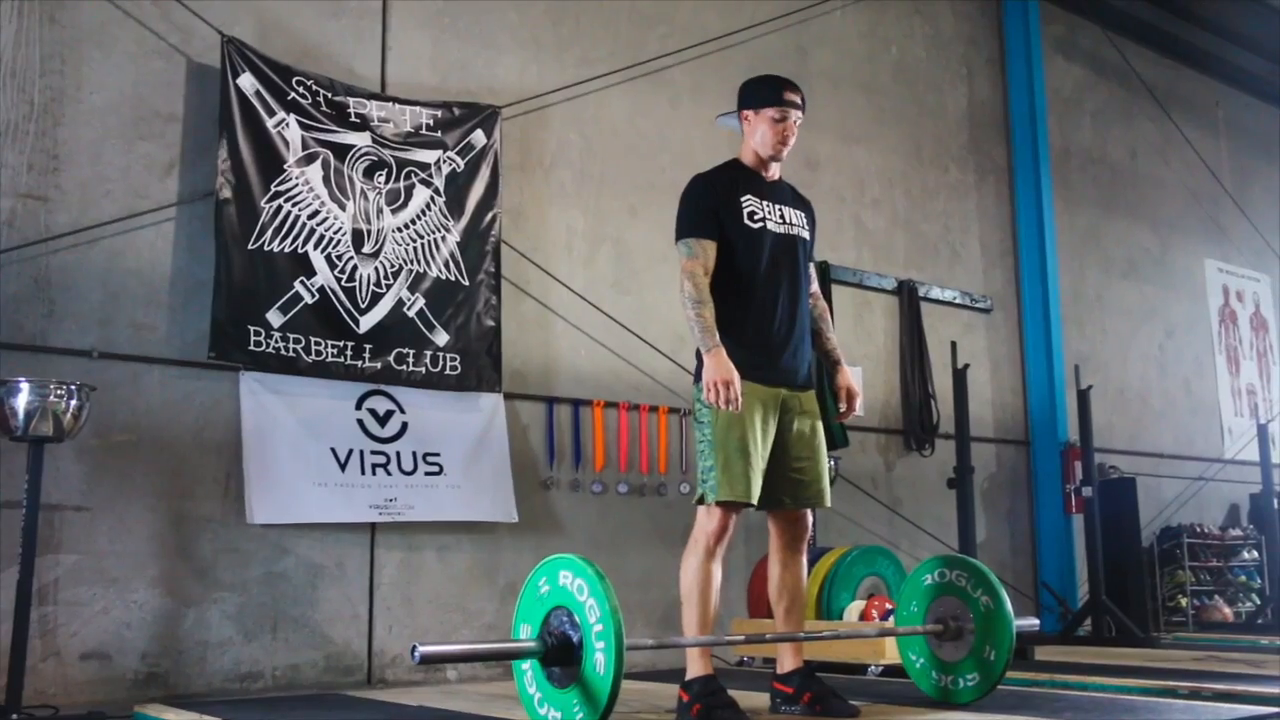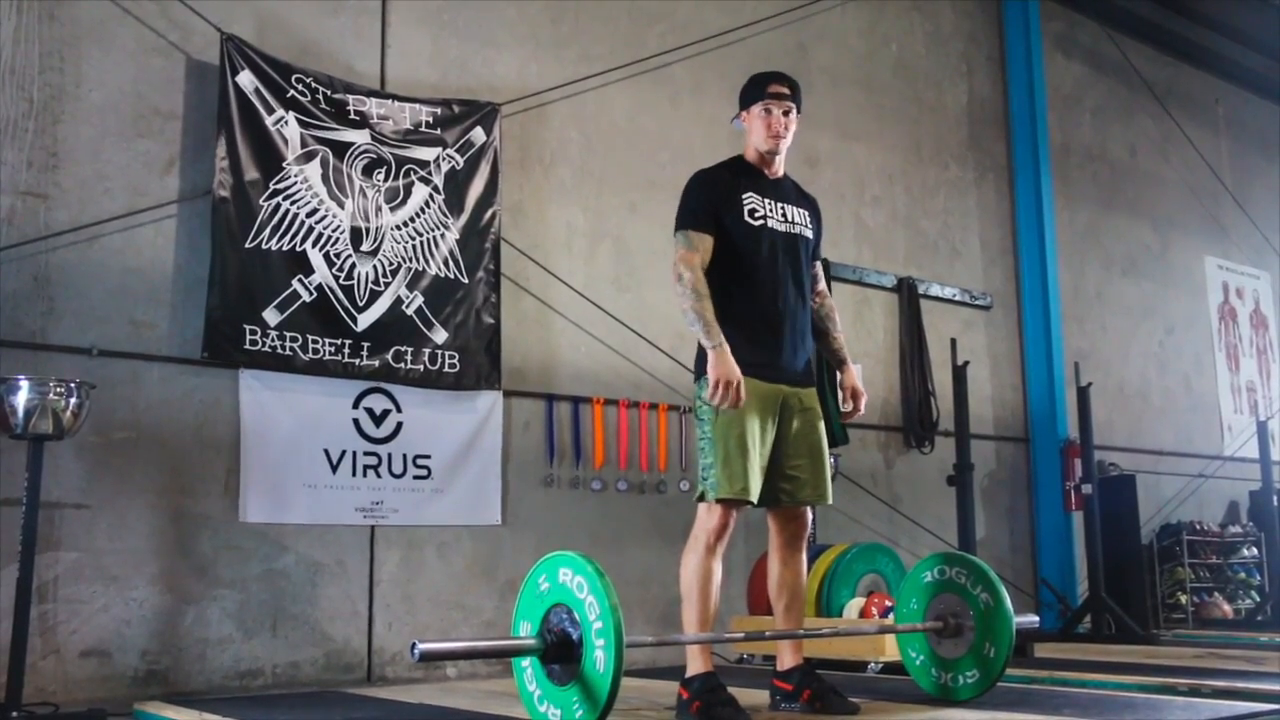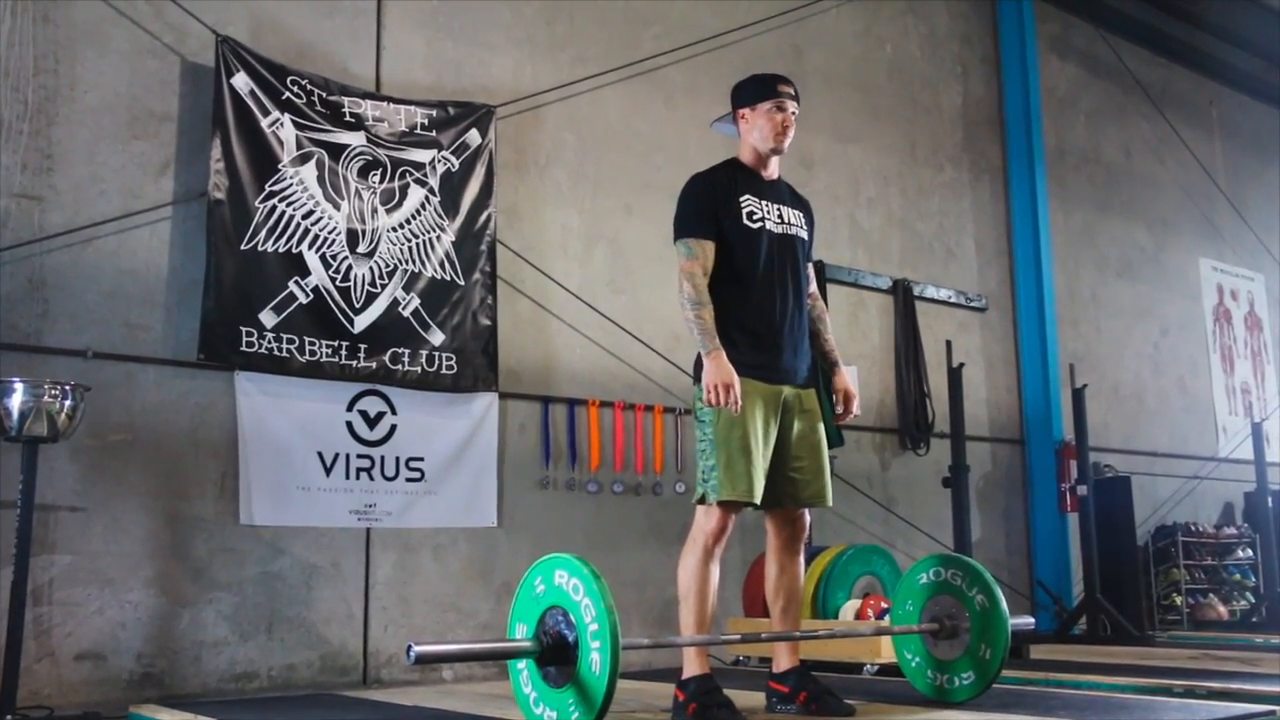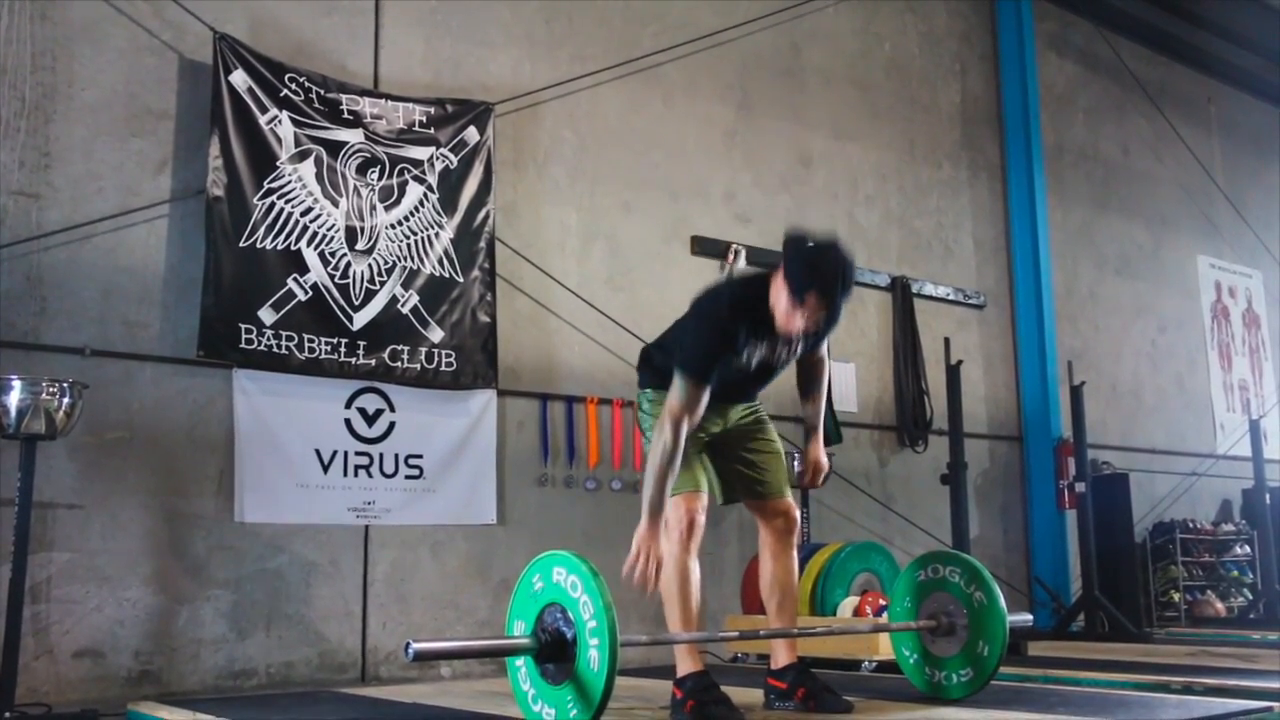
dt=1s
person 1, frame 1
left shoulder: (798, 205)
right shoulder: (712, 189)
right elbow: (694, 278)
left wrist: (837, 365)
right wrist: (713, 353)
left hip: (795, 384)
right hip: (737, 378)
left knee: (794, 525)
right knee: (718, 517)
person 1, frame 2
left shoulder: (805, 204)
right shoulder: (713, 184)
right elbow: (688, 270)
left wrist: (844, 364)
right wrist: (717, 348)
left hip: (796, 382)
right hip: (736, 375)
left knee: (793, 522)
right knee: (718, 513)
person 1, frame 3
left shoulder: (797, 204)
right shoulder: (710, 188)
right elbow: (693, 280)
left wrist: (835, 367)
right wrist: (714, 355)
left hip: (796, 382)
right hip: (738, 377)
left knee: (792, 523)
right knee: (716, 517)
person 1, frame 4
left shoulder: (812, 314)
right shoulder: (723, 312)
left elbow: (815, 363)
right elbow: (675, 423)
left wrist: (815, 437)
right wrist: (651, 523)
left hip: (738, 403)
right hip: (670, 391)
left knee: (782, 517)
right knee: (688, 514)
left ankle: (785, 674)
